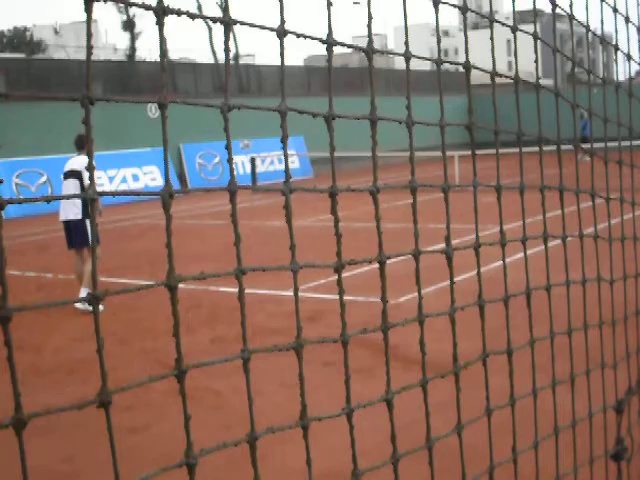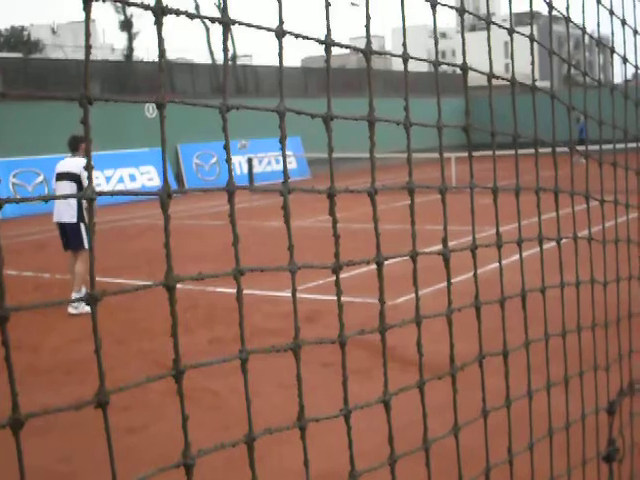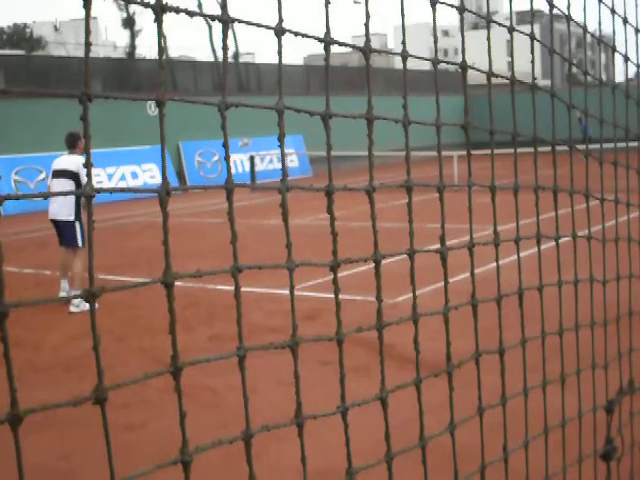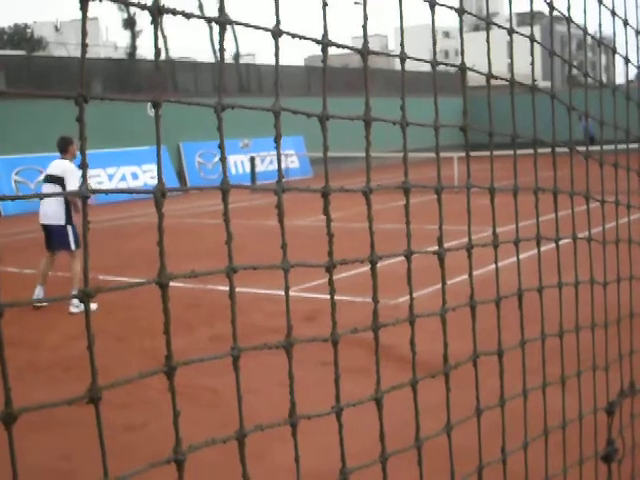
dt=0.2s
person 1, frame 1
left shoulder: (69, 163)
right shoulder: (86, 161)
left elbow: (71, 189)
right elbow: (89, 187)
right wrist: (98, 206)
left hip: (66, 215)
right hip: (80, 215)
left knee: (80, 254)
right knee: (93, 253)
left ankle: (85, 295)
right ankle: (84, 298)
person 1, frame 2
left shoulder: (60, 164)
right shoulder: (83, 163)
left elbow: (57, 190)
left hip: (59, 216)
right hip: (74, 216)
left knee: (73, 255)
right knee: (82, 255)
left ankle: (80, 292)
right ankle: (76, 302)
person 1, frame 3
left shoulder: (56, 162)
right shoulder: (80, 161)
left elbow: (50, 187)
left hip: (54, 212)
right hip: (70, 214)
left knee: (66, 248)
right knee: (78, 253)
left ankle: (65, 288)
right ankle: (77, 300)
person 1, frame 4
left shoulder: (52, 165)
right shoulder: (69, 167)
left elbow: (52, 192)
right elbow: (71, 194)
left wrist: (73, 202)
right wrist: (78, 206)
left hip: (46, 217)
right hip: (60, 218)
left knee: (51, 254)
right knee: (75, 256)
left ankle: (38, 295)
right ankle: (76, 301)
